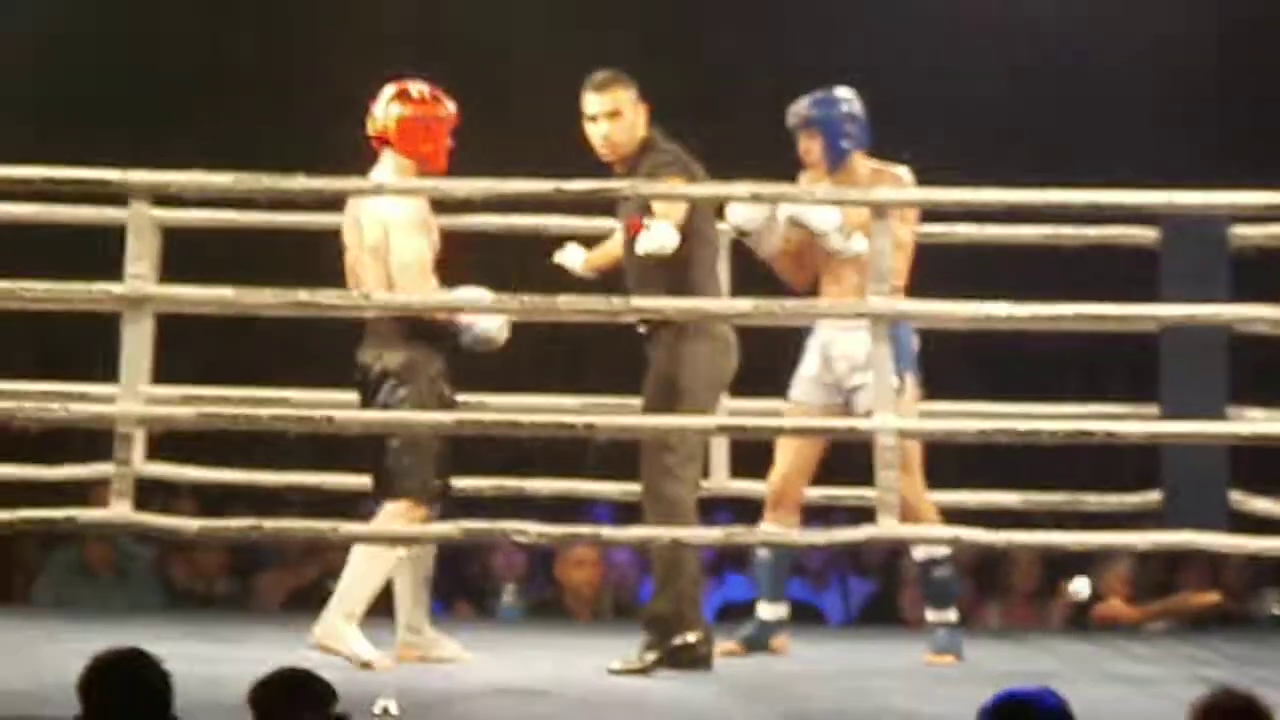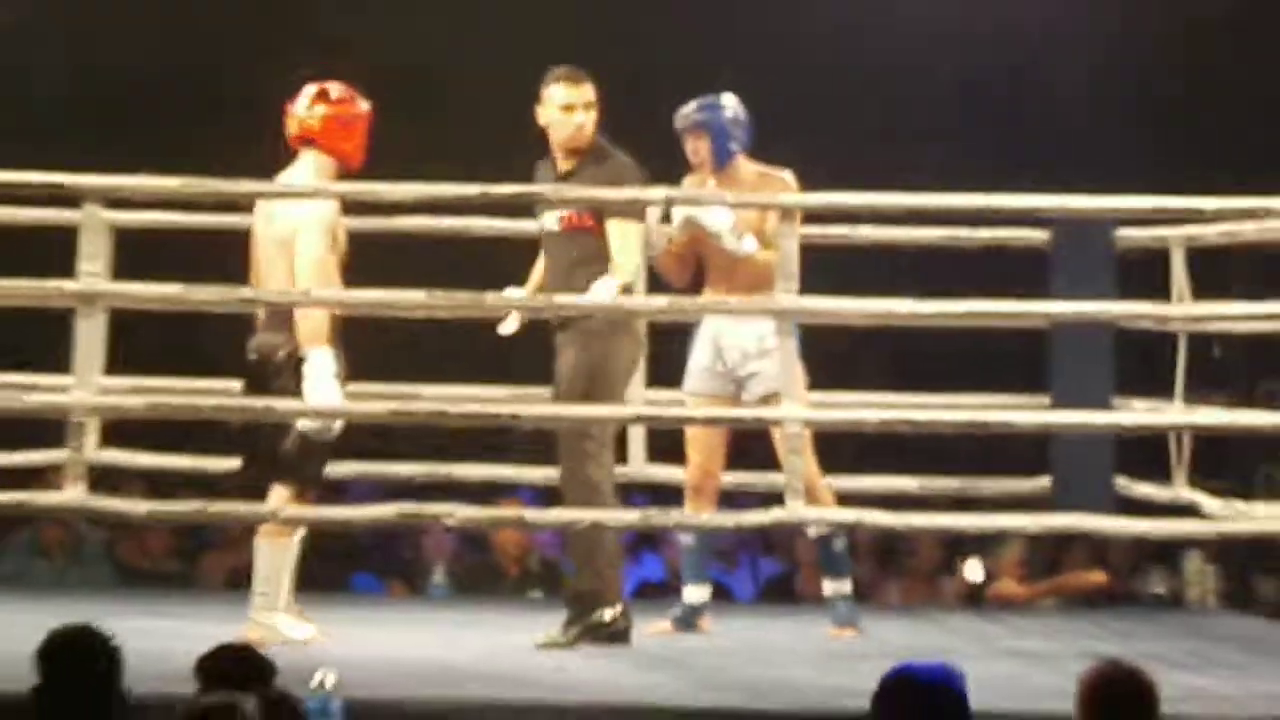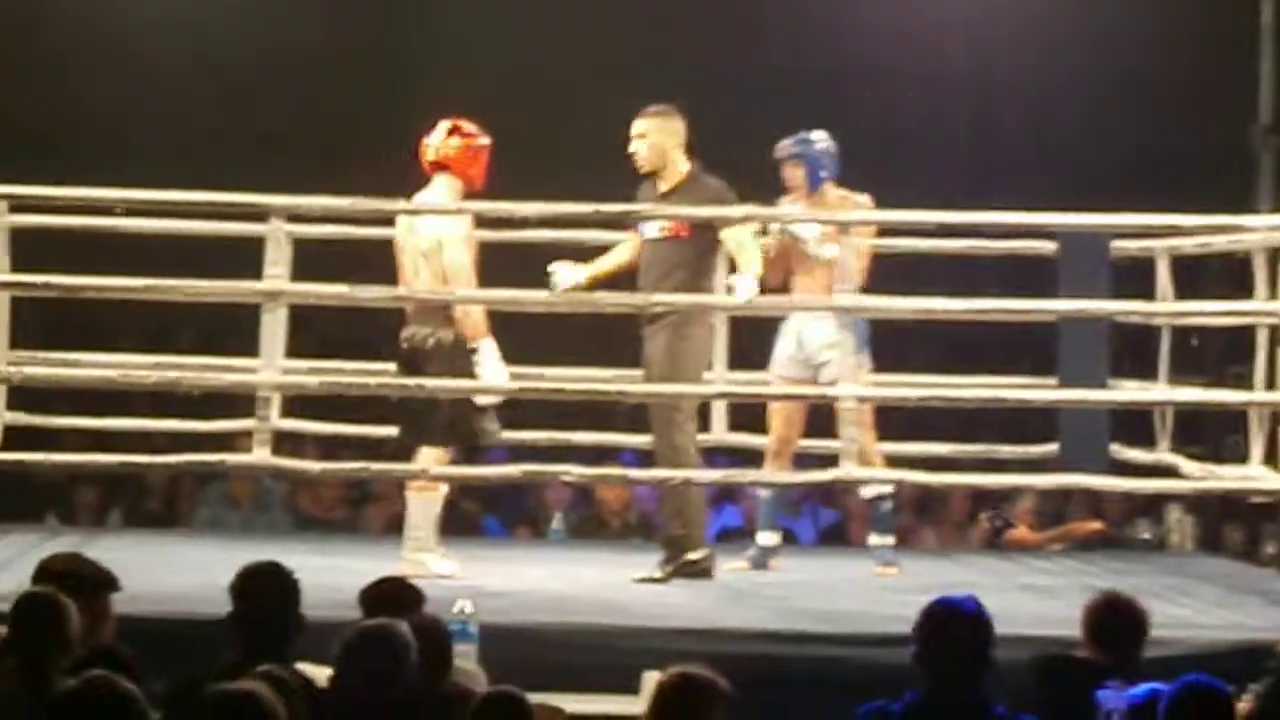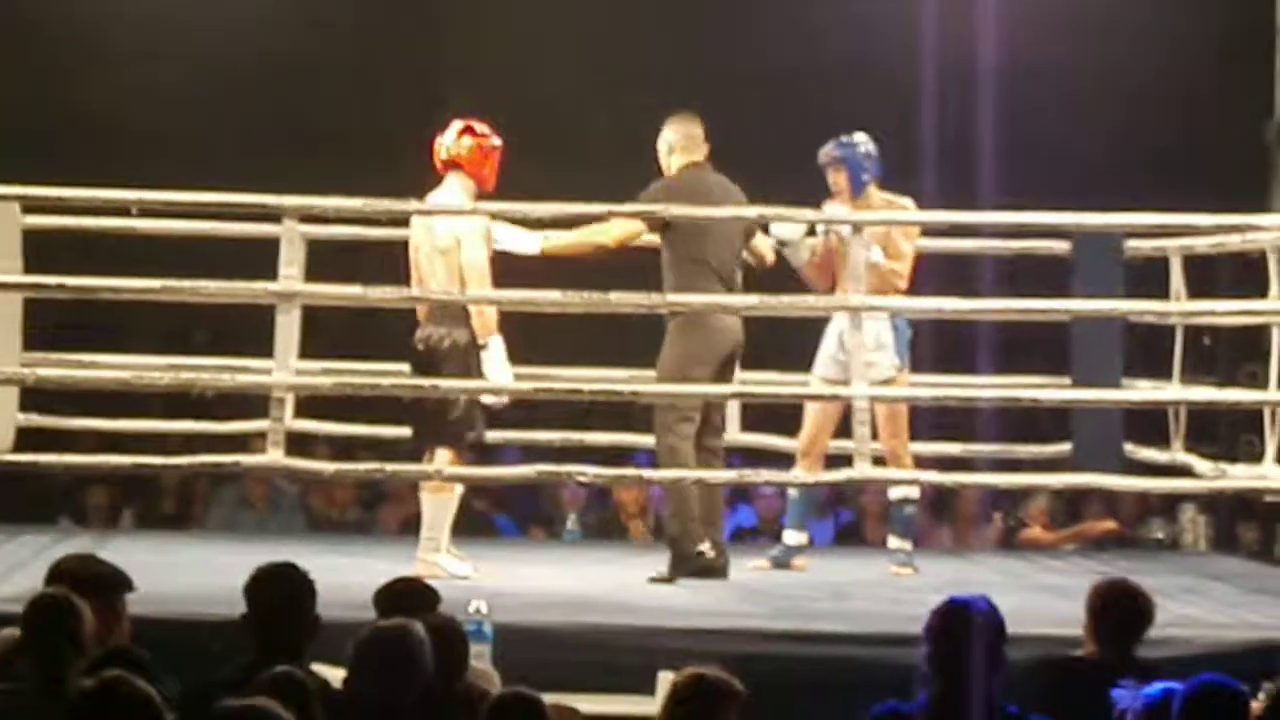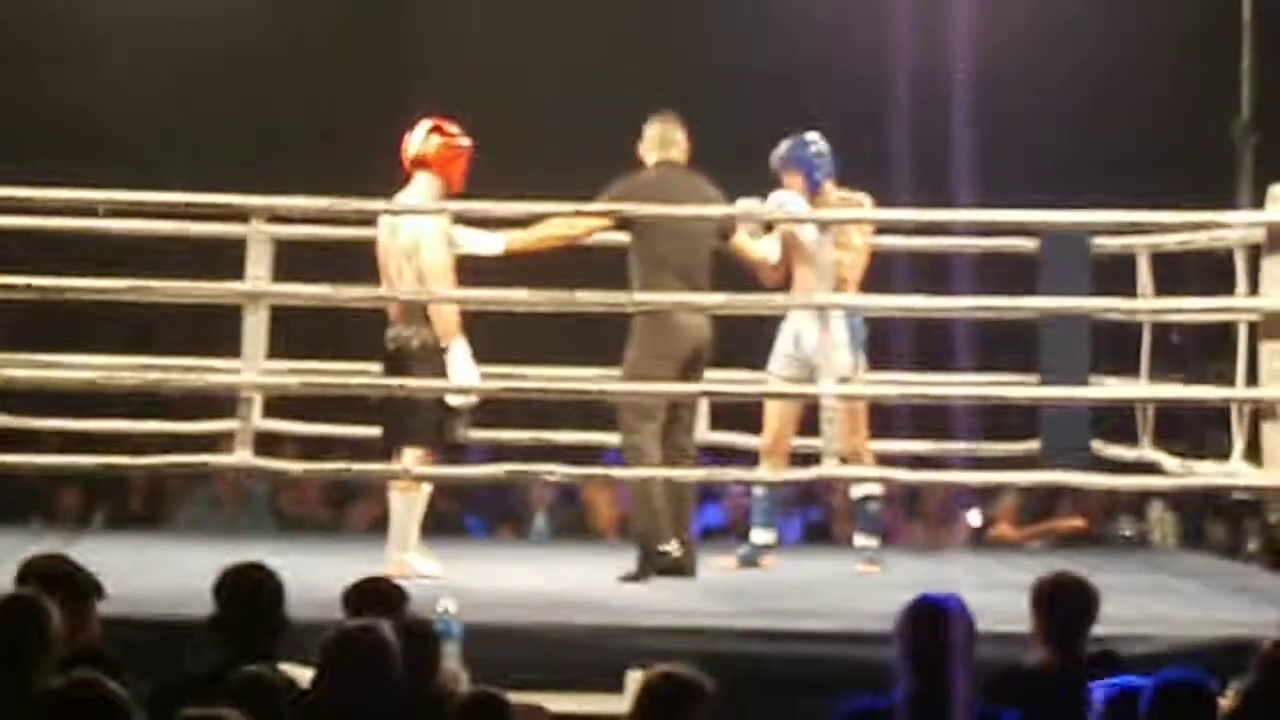
dt=0.5s
person 1, frame 1
left shoulder: (666, 164)
right shoulder: (631, 175)
left elbow: (671, 209)
left wrist: (663, 230)
right wrist: (589, 261)
left hip: (689, 337)
right hip: (677, 339)
left knee: (666, 480)
right knee: (669, 482)
left ankle: (676, 628)
right ankle: (686, 628)
person 1, frame 2
left shoulder: (616, 171)
right shoulder: (547, 173)
left elbow: (628, 250)
left wrist: (613, 282)
right wrist: (528, 294)
left hip: (602, 330)
right hip: (570, 331)
left knee: (584, 463)
right knee: (584, 466)
left ankle: (595, 605)
right ankle: (604, 604)
person 1, frame 3
left shoulder: (710, 192)
right shoulder: (647, 193)
left elbow: (745, 246)
left wrist: (748, 276)
right wrist: (586, 273)
left hip: (687, 324)
right hip: (655, 325)
left knee: (674, 432)
right knee: (672, 434)
left ankle: (688, 548)
right ankle: (689, 547)
person 1, frame 4
left shoulder: (671, 190)
right shoulder: (729, 192)
left elbow: (612, 235)
right elbow: (763, 254)
left hip: (696, 323)
right hip: (728, 323)
left knee: (675, 432)
right knee: (709, 438)
left ankle: (691, 545)
right ankle: (712, 546)
person 1, frame 5
left shoulder: (637, 188)
right shoulder: (708, 194)
left elbow: (573, 229)
right elbow: (749, 248)
left wrist: (503, 244)
left hip: (659, 323)
right hip: (696, 325)
left knee: (641, 431)
right knee: (677, 436)
left ankle: (659, 544)
right ankle: (678, 546)
person 2, frame 1
left shoulder: (363, 200)
right shoulder: (404, 200)
right elbow: (414, 294)
left wrist: (448, 308)
right wrist: (469, 316)
left hip: (383, 350)
right hip: (408, 355)
left knee: (410, 494)
right knee: (410, 499)
person 2, frame 2
left shoulder: (277, 193)
right shoulder: (317, 200)
right elbow: (312, 288)
right wrist: (320, 365)
left hip: (269, 341)
right hip: (296, 347)
left knee: (286, 478)
right knee: (291, 481)
left ankle: (278, 602)
right ankle: (267, 612)
person 2, frame 3
left shoulder: (411, 211)
right shoulder: (453, 216)
right elbow: (463, 290)
right wrist: (486, 350)
left hip: (417, 331)
right hip: (445, 335)
left knee: (428, 443)
right knee: (437, 444)
left ankle: (424, 543)
right ankle: (417, 549)
person 2, frame 4
left shoulder: (424, 212)
right shoulder: (467, 213)
right elbow: (477, 288)
right wrist: (491, 347)
left hip: (430, 334)
right hip: (457, 337)
left knee: (438, 445)
right knee: (450, 446)
left ankle: (436, 543)
right ankle: (431, 551)
person 2, frame 5
left shoulder: (395, 211)
right shoulder: (427, 213)
right elbow: (439, 289)
right wrist: (457, 351)
left hip: (401, 334)
right hip: (425, 338)
left knee: (409, 445)
right knee: (419, 446)
left ankle: (404, 545)
right ankle: (402, 550)
person 3, frame 1
left shoulder: (892, 183)
right shoulder: (811, 185)
left elbow: (894, 275)
left wrist: (835, 230)
right wrist: (760, 233)
left hip: (878, 340)
right hip: (824, 340)
left knee: (905, 491)
right knee: (782, 487)
person 3, frame 2
left shoulder: (774, 185)
right shoulder: (694, 189)
left elbow: (783, 271)
right elbow: (681, 274)
left wrist: (730, 234)
left hip: (765, 333)
right hip: (712, 333)
left knee: (802, 470)
right knee: (699, 477)
person 3, frame 3
left shoulder: (854, 205)
right shoulder: (788, 208)
left elbow: (855, 275)
right elbow: (774, 276)
left wrist: (816, 240)
left hip: (839, 327)
right hip: (796, 326)
left knee: (861, 442)
right knee: (778, 443)
right ankle: (765, 546)
person 3, frame 4
left shoulder: (898, 209)
right shoulder: (835, 211)
left elbow: (899, 279)
left wrist: (860, 240)
right wrist: (795, 246)
left hip: (882, 328)
right hip: (840, 326)
left knee: (894, 446)
right knee: (809, 442)
left ankle: (902, 547)
right ankle: (792, 544)
person 3, frame 5
left shoulder: (854, 205)
right shoulder: (792, 210)
left elbow: (847, 273)
right elbow: (773, 275)
left wrist: (808, 229)
left hip: (837, 325)
right hip: (796, 324)
left knee: (853, 444)
right knee: (772, 442)
left ankle: (868, 543)
right ankle: (760, 542)
